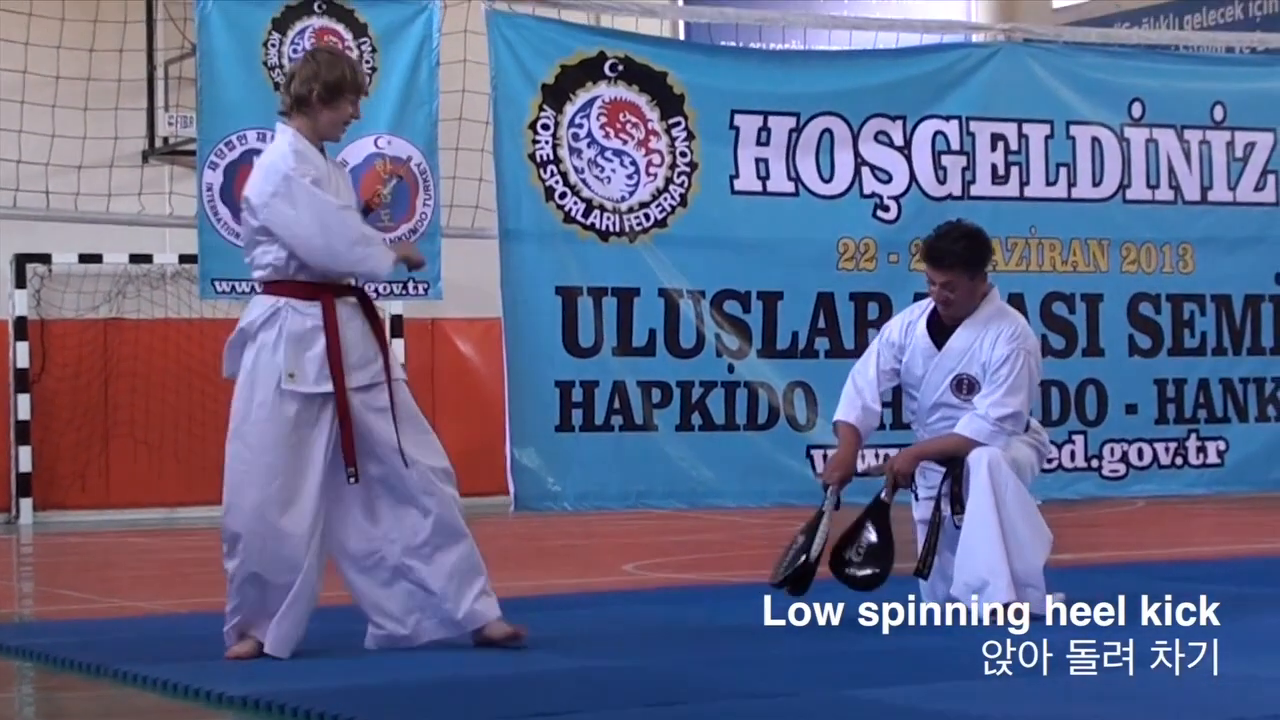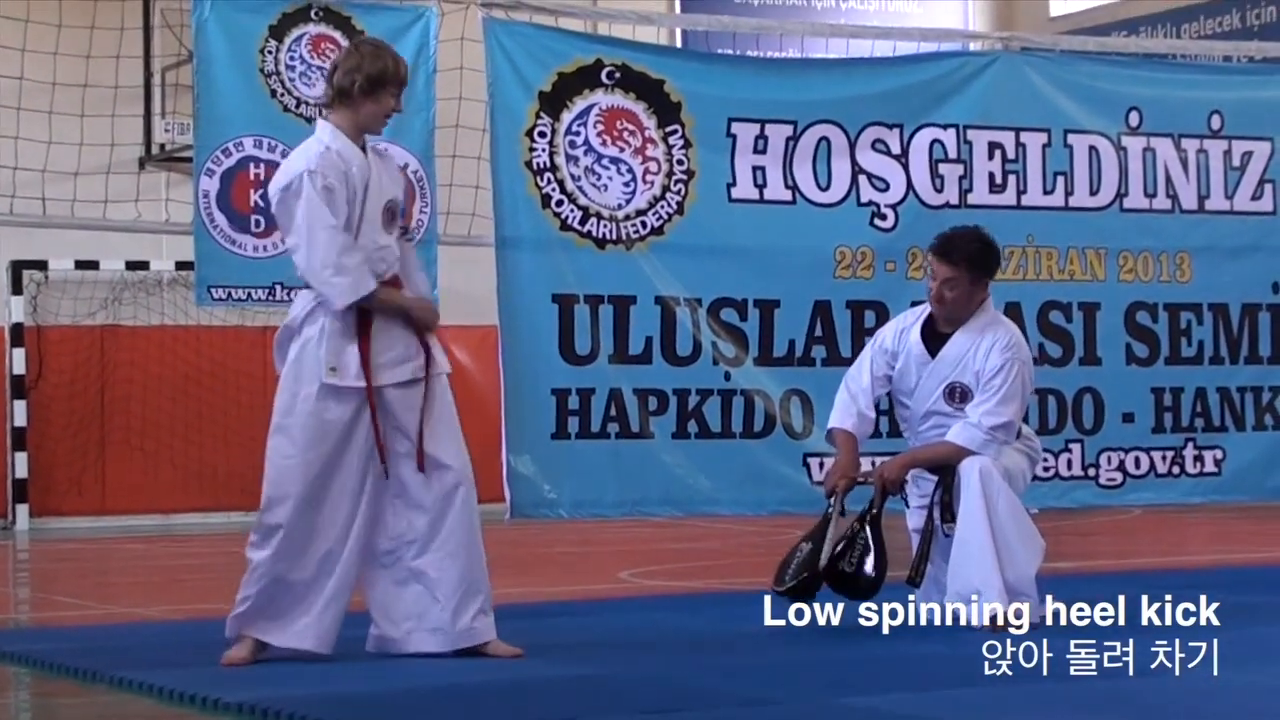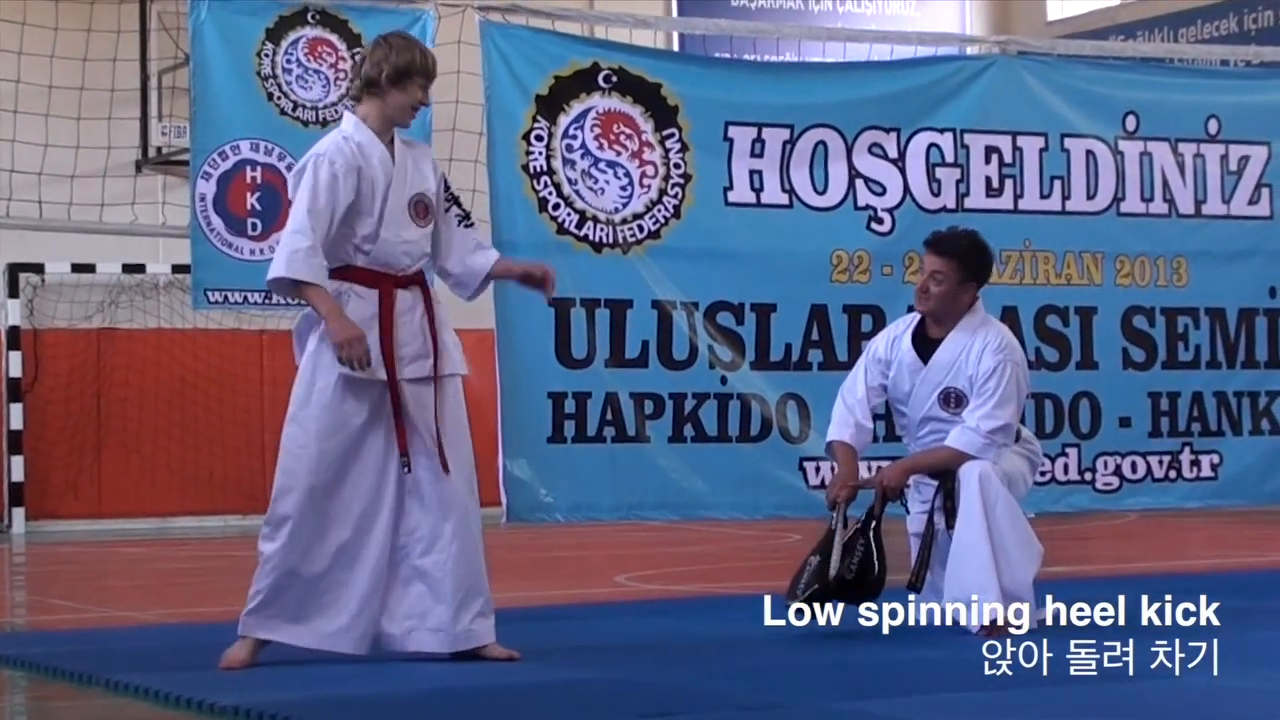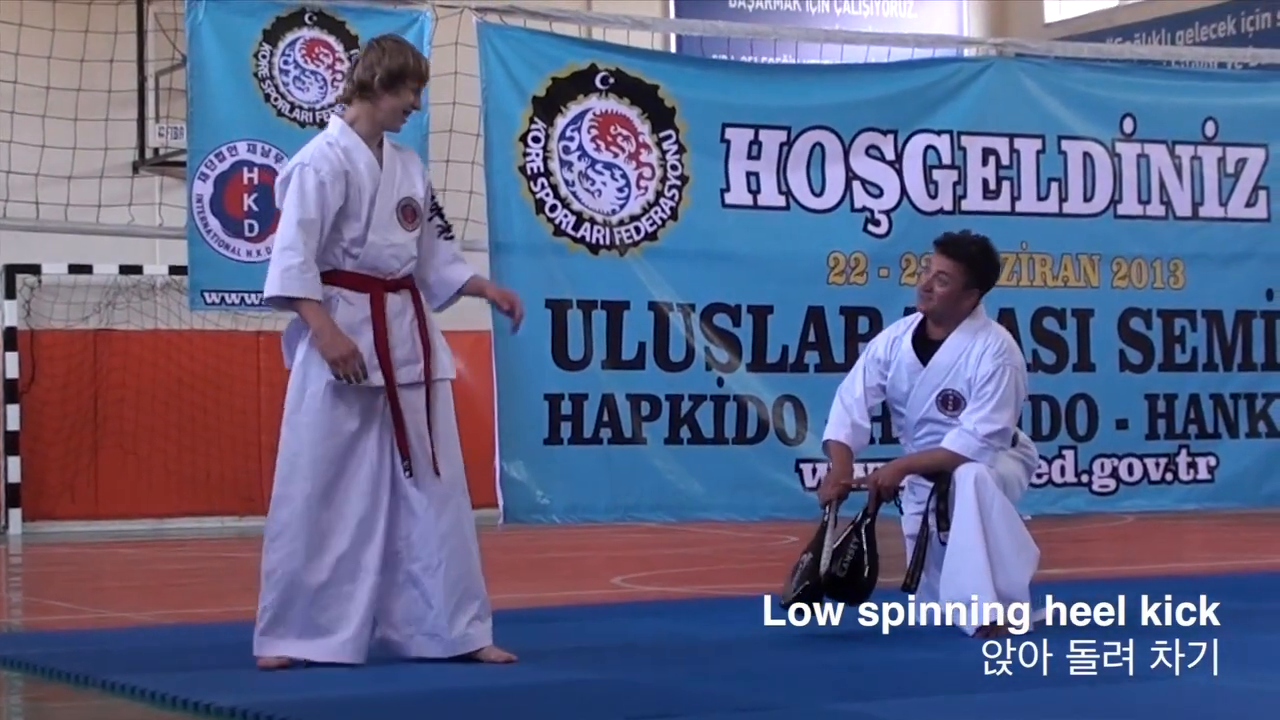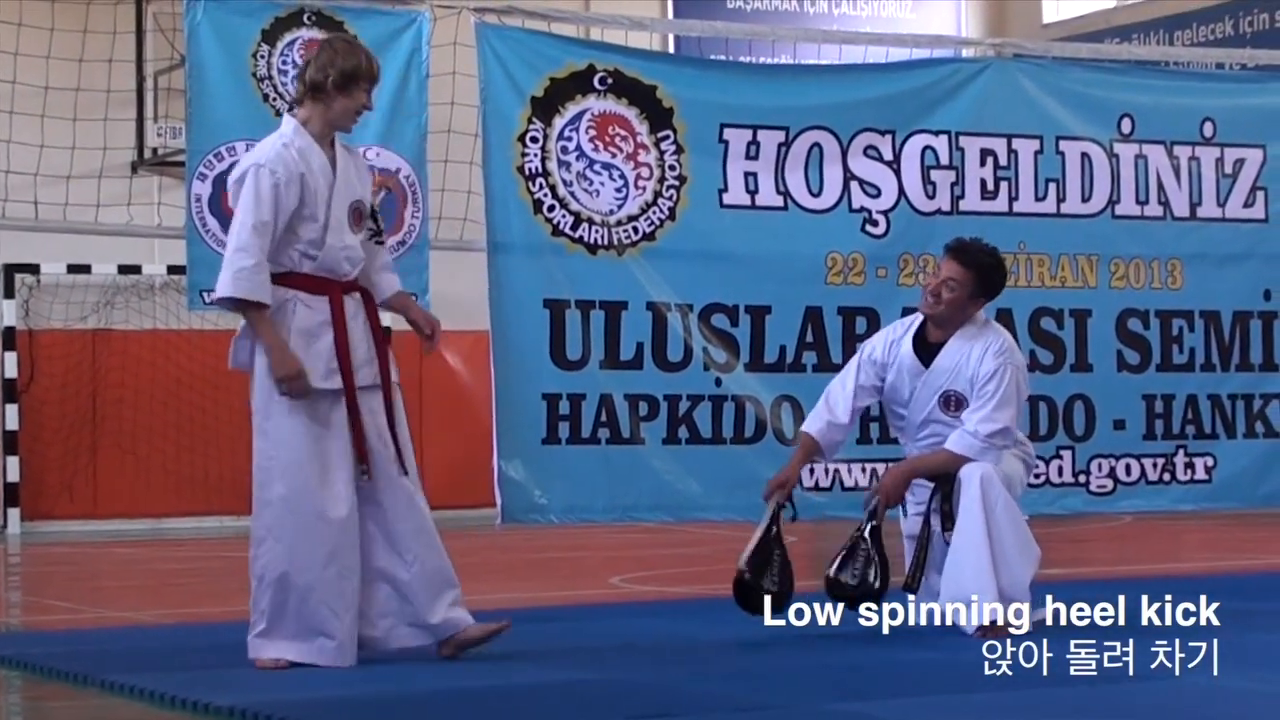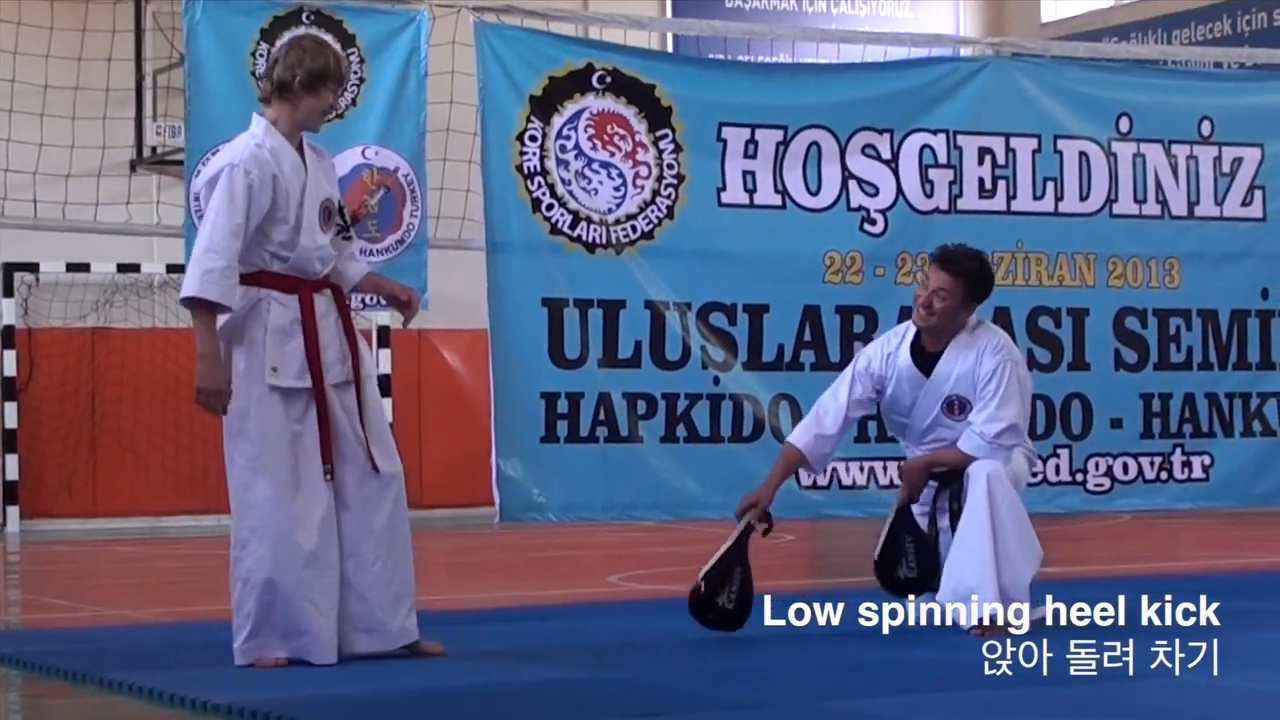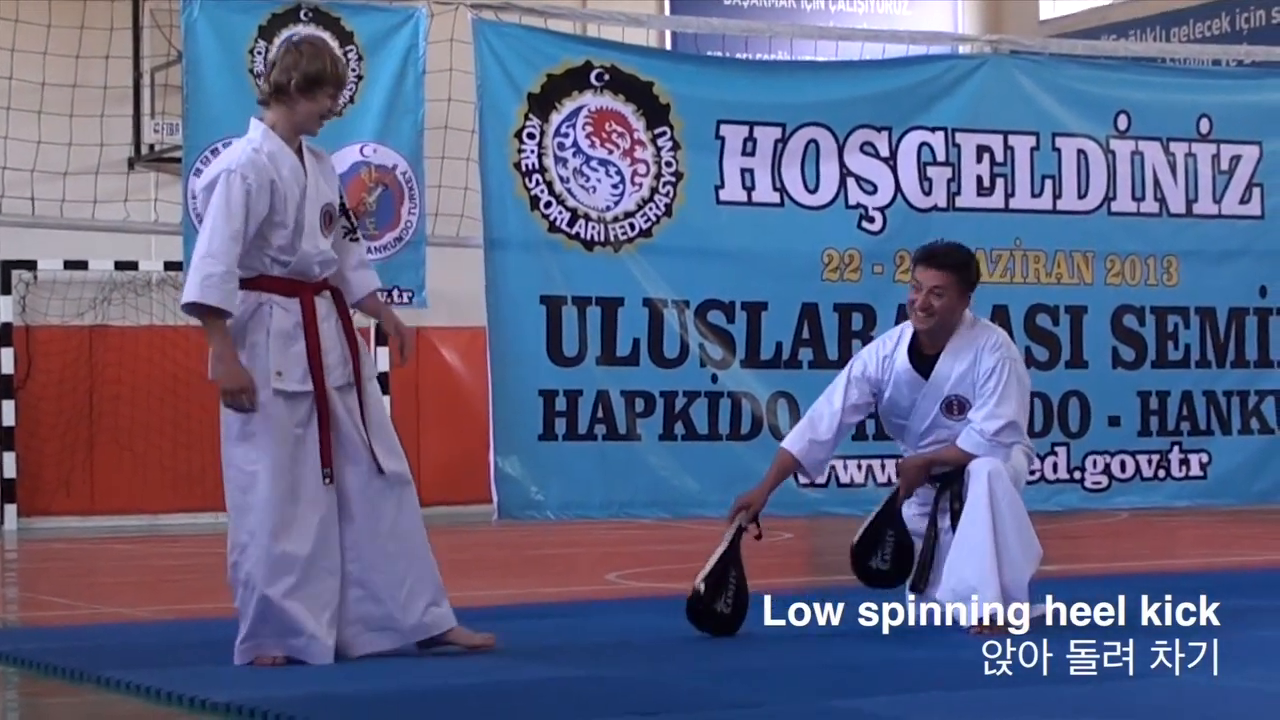
dt=0.3s
person 1, frame 1
left shoulder: (324, 167)
right shoulder: (281, 171)
right elbow: (347, 249)
right wrist: (400, 254)
left hip: (347, 336)
right hip: (290, 344)
left knee: (418, 475)
right knee: (264, 497)
left ankle: (469, 612)
right ankle: (255, 626)
person 1, frame 2
left shoulder: (383, 166)
right shoulder: (313, 167)
right elbow: (336, 272)
left wrist: (414, 312)
right wrist: (411, 304)
left hip: (399, 337)
right hip: (335, 339)
left knee: (440, 477)
right knee: (301, 491)
left ankle: (463, 626)
right ankle: (259, 627)
person 1, frame 3
left shoulder: (421, 160)
right shoulder: (337, 156)
left elbow: (451, 244)
right elbow: (300, 248)
left wrist: (513, 269)
right wrist: (335, 318)
left hip: (417, 329)
right hip: (352, 328)
left knee: (443, 483)
right knee: (313, 485)
left ankle: (457, 626)
right ankle: (263, 627)
person 1, frame 4
left shoulder: (408, 164)
right shoulder: (324, 160)
left elbow: (432, 253)
right elbow: (292, 257)
left wrist: (488, 291)
right wrist: (327, 332)
left hip: (408, 333)
right hip: (344, 334)
left knee: (433, 487)
right knee: (315, 493)
left ankle: (455, 631)
right ankle: (288, 635)
person 1, frame 5
left shoulder: (353, 165)
right shoulder: (275, 161)
right elbow: (245, 264)
left wrist: (409, 309)
right wrist: (274, 347)
left hip: (355, 335)
right hip: (295, 335)
left knee: (390, 485)
right knee: (296, 493)
left ankle: (439, 620)
right ankle: (285, 637)
person 1, frame 6
left shoulder: (319, 163)
right shoulder: (246, 161)
right elbow: (212, 262)
left wrist: (383, 286)
right wrist: (211, 357)
left hip: (329, 333)
right hip: (268, 337)
left knee: (372, 480)
right knee: (274, 496)
left ankle: (386, 627)
right ankle: (272, 637)
person 1, frame 7
left shoulder: (321, 166)
right shoulder: (246, 165)
right elbow: (214, 269)
left wrist: (381, 313)
right wrist: (228, 361)
left hip: (333, 335)
right hip: (268, 339)
left knee: (381, 479)
right knee: (271, 500)
left ankle: (427, 618)
right ankle: (272, 636)
person 2, frame 1
left shoulder: (1010, 335)
right shoulder: (908, 323)
left elbow: (995, 425)
right elbow: (863, 387)
left wrist: (916, 452)
right wrist: (848, 449)
left hip: (1005, 449)
right hip: (937, 470)
left knee: (983, 463)
right knee: (943, 598)
left ankle: (1013, 594)
person 2, frame 2
left shoulder: (1004, 344)
right shoulder: (902, 329)
left elbow: (987, 433)
right elbow: (856, 393)
left wrist: (907, 459)
right wrist: (847, 457)
left hip: (997, 457)
right hip: (929, 476)
left knee: (976, 472)
right knee: (940, 606)
left ankle: (1004, 601)
person 2, frame 3
left shoulder: (995, 347)
right shoulder: (894, 339)
left elbow: (984, 437)
right elbow: (852, 405)
left wrist: (906, 466)
right wrist: (847, 468)
left hip: (997, 460)
right hip: (930, 480)
left knee: (975, 476)
right knee: (938, 608)
left ankle: (1001, 604)
person 2, frame 4
left shoulder: (995, 350)
right shoulder: (895, 339)
left elbow: (980, 441)
right elbow: (850, 406)
left wrist: (901, 466)
right wrist: (840, 467)
left hip: (993, 463)
right hip: (924, 483)
left knee: (971, 480)
left ankle: (998, 605)
person 2, frame 5
left shoulder: (995, 350)
right shoulder: (892, 341)
left elbow: (983, 440)
right elbow: (837, 405)
left wrist: (903, 470)
right wrist: (794, 465)
left hip: (987, 465)
right hip: (922, 484)
left knee: (979, 478)
left ankle: (997, 606)
person 2, frame 6
left shoulder: (994, 350)
right shoulder: (887, 351)
left elbow: (995, 438)
right elbow: (827, 417)
left wrist: (924, 463)
right wrist: (772, 485)
left hip: (992, 462)
right hip: (925, 480)
left knee: (987, 475)
left ankle: (995, 604)
person 2, frame 7
left shoulder: (992, 347)
right shoulder: (884, 353)
left elbow: (994, 436)
right elbow: (823, 420)
left wrist: (923, 460)
right wrist: (764, 489)
left hip: (989, 461)
right hip: (925, 482)
left knee: (988, 474)
right knee: (934, 607)
left ankle: (996, 603)
